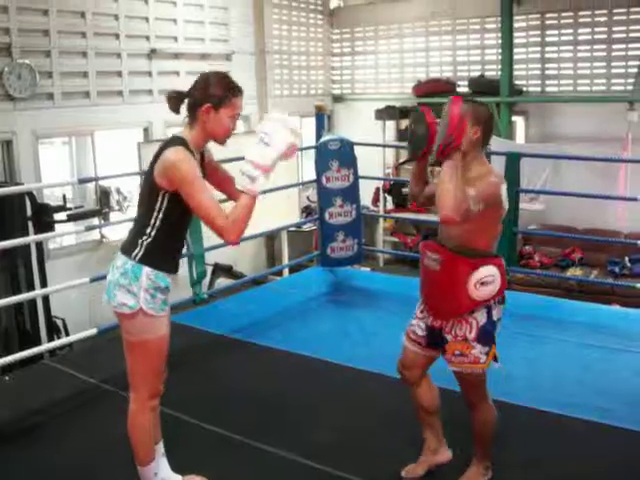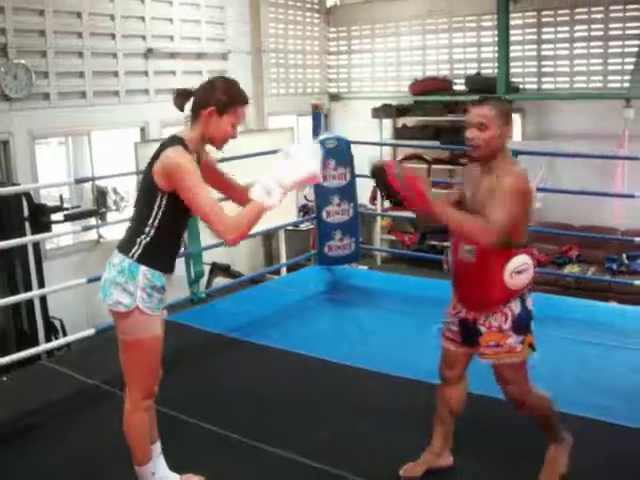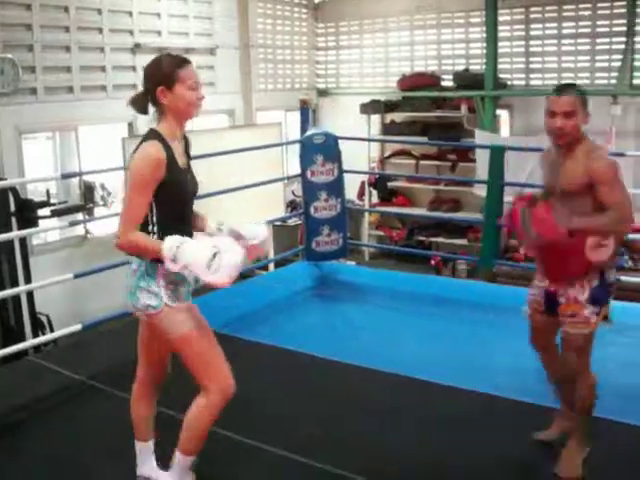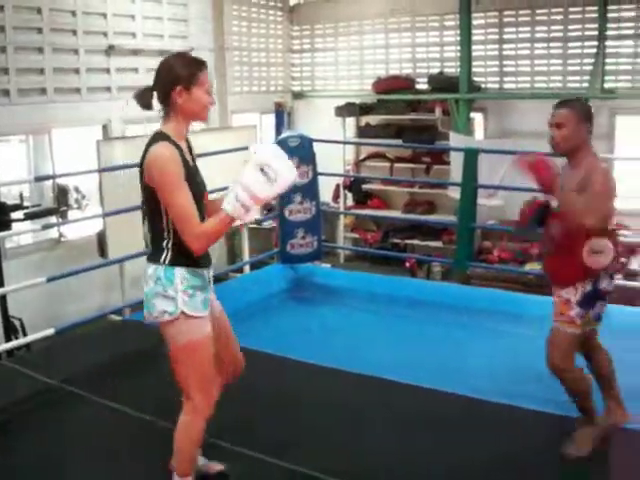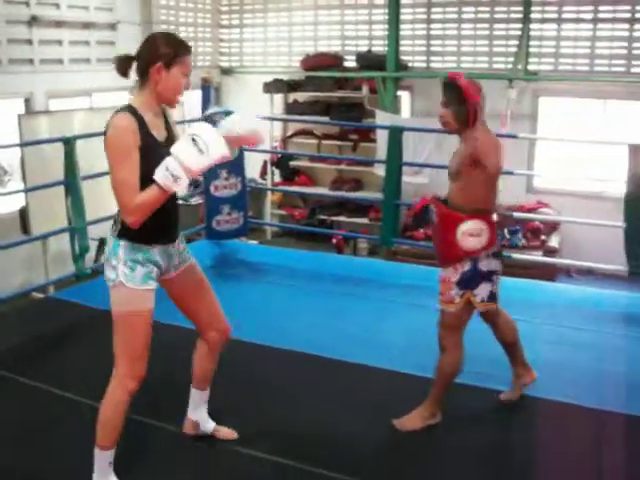
dt=0.4s
person 1, frame 1
left shoulder: (196, 154)
right shoulder: (178, 160)
left elbow: (235, 192)
right elbow: (230, 231)
left wrist: (265, 161)
right wrist: (256, 170)
left hip: (150, 278)
right hip: (141, 279)
left knee: (153, 388)
right knee: (145, 394)
person 1, frame 2
left shoulder: (195, 155)
right shoulder: (177, 160)
left elbow: (240, 194)
right elbow: (229, 231)
left wrist: (288, 177)
right wrist: (275, 187)
left hip: (146, 278)
right hip: (135, 280)
left knee: (149, 386)
right knee: (139, 394)
person 1, frame 3
left shoulder: (178, 144)
right shoulder: (151, 152)
right elbow: (127, 237)
left wrist: (222, 236)
right wrist: (182, 253)
left hip: (170, 279)
right hip: (158, 282)
left knee: (150, 378)
right knee: (219, 387)
person 1, frame 4
left shoulder: (181, 144)
right shoulder: (162, 155)
left elbow: (206, 210)
right elbow: (197, 239)
left wrist: (252, 186)
right wrist: (247, 195)
left hip: (194, 280)
right hip: (175, 284)
left knee: (231, 366)
right knee: (200, 401)
person 1, frame 5
left shoulder: (162, 116)
right shoulder: (124, 125)
left elbow: (167, 173)
right elbow: (132, 213)
left wrist: (222, 144)
right wrist: (182, 168)
left hip: (171, 248)
right hip: (133, 256)
left knee: (216, 330)
right knee: (130, 376)
left ankle: (197, 418)
person 2, frame 1
left shoulder: (488, 182)
right shoulder: (462, 174)
left elbow: (451, 215)
right elbow: (419, 195)
left wrist: (451, 156)
right wrist: (421, 158)
left hip: (472, 304)
right hip: (437, 297)
left knee: (473, 392)
right knee: (411, 369)
right ankle: (435, 447)
person 2, frame 2
left shoulder: (512, 180)
right shoulder: (473, 171)
left elbow: (486, 236)
right elbow: (453, 207)
left wrist: (431, 207)
right wrist: (405, 188)
left hip: (502, 299)
right hip: (466, 294)
left knee: (514, 389)
right knee: (450, 372)
left ankle: (559, 440)
person 2, frame 3
left shoulder: (598, 163)
right shoulder: (549, 156)
left elbow: (623, 221)
left wrist: (569, 221)
left hip: (585, 274)
right hip: (550, 268)
left knee: (574, 360)
right knee: (541, 341)
left ankle: (578, 440)
right ankle: (567, 414)
person 2, frame 4
left shoulder: (596, 172)
right shoulder: (568, 169)
left elbow: (591, 218)
left wrist: (552, 183)
right wrist: (543, 211)
left hip: (587, 277)
right hip: (568, 274)
left knee: (559, 358)
right knee: (586, 343)
left ankle: (590, 422)
right ankle: (614, 409)
person 2, frame 5
left shoulder: (483, 143)
right shoulder: (467, 147)
left elbow: (494, 165)
left wrist: (471, 118)
right wrist: (438, 203)
left hip: (472, 254)
right hip: (464, 250)
left knee: (449, 334)
right knee: (491, 312)
left ankle: (431, 408)
right ankle: (522, 371)
